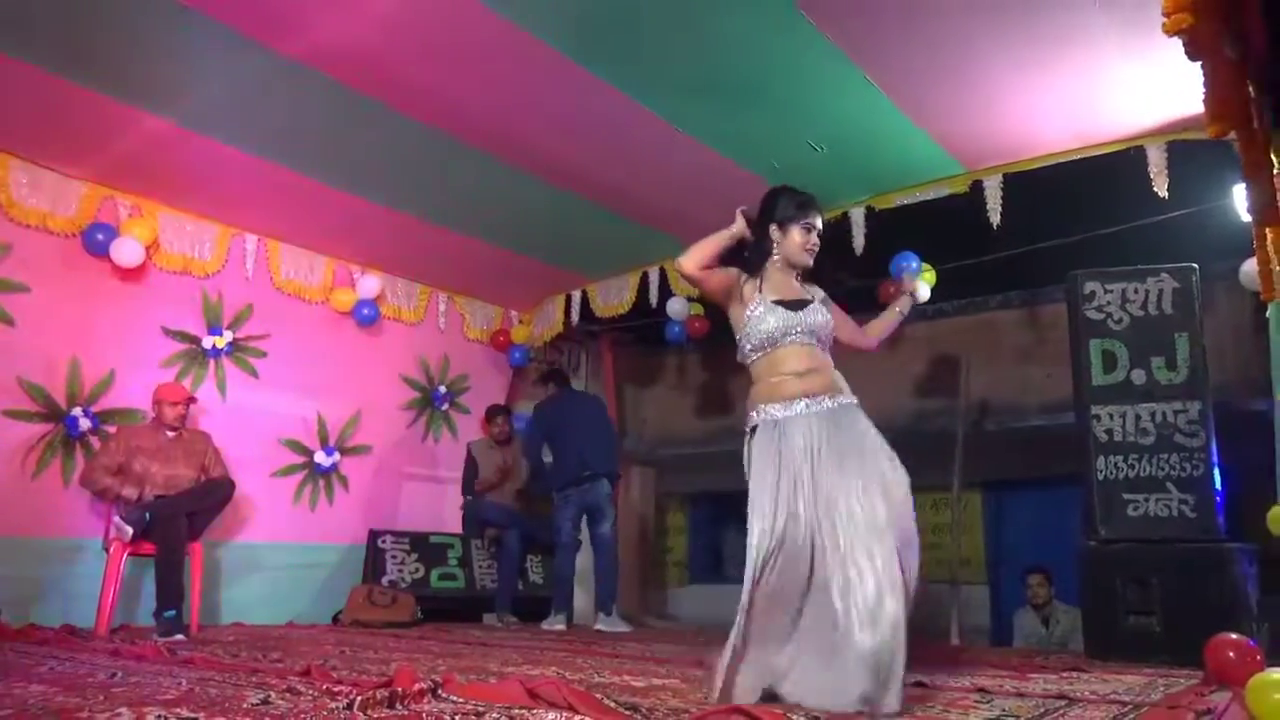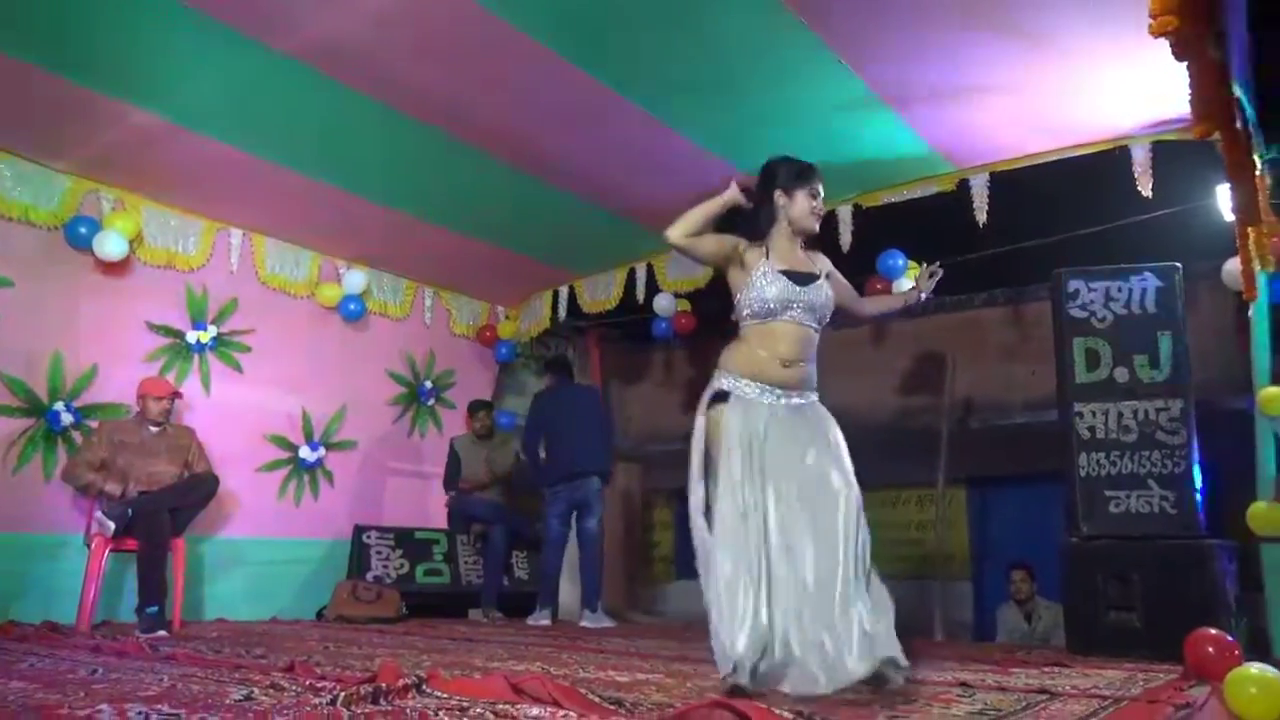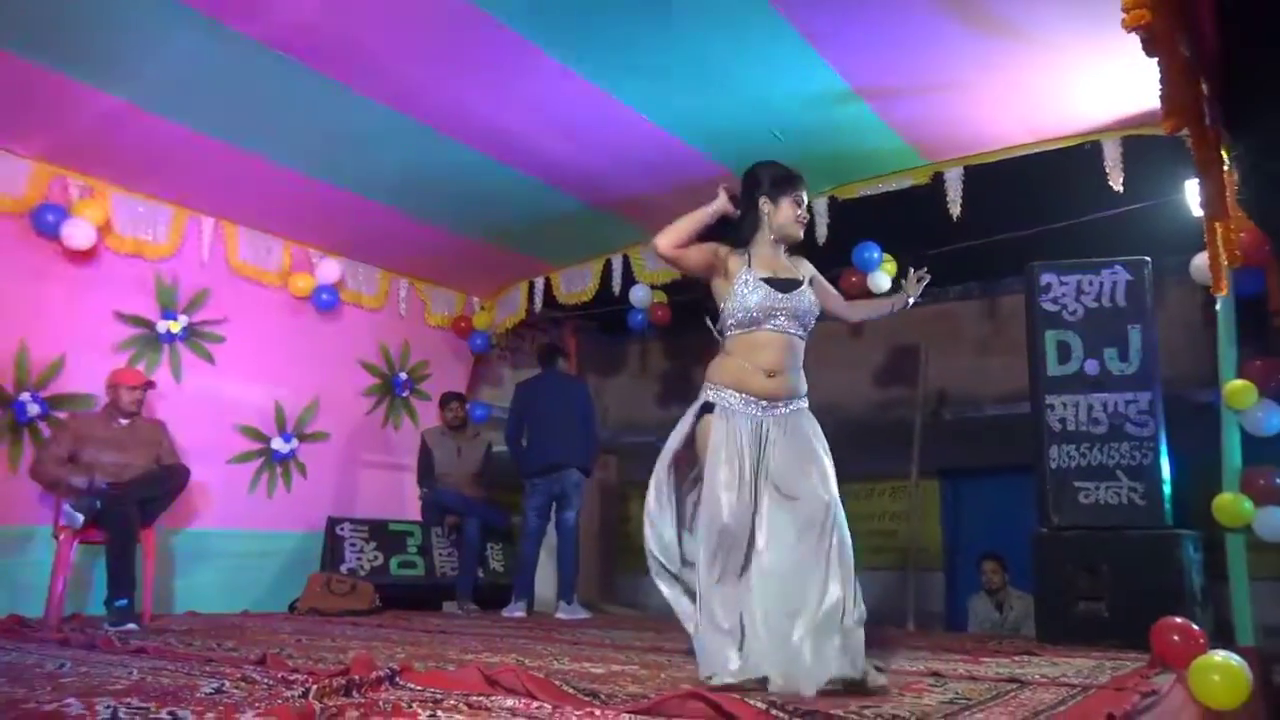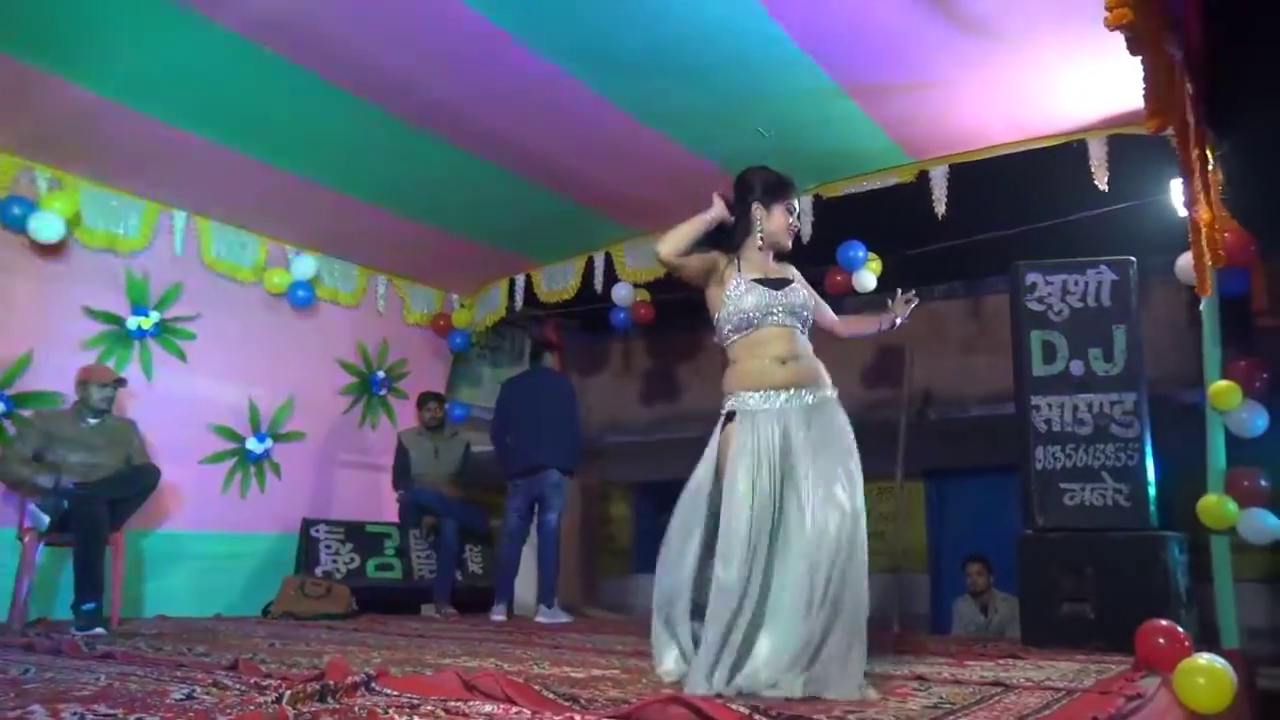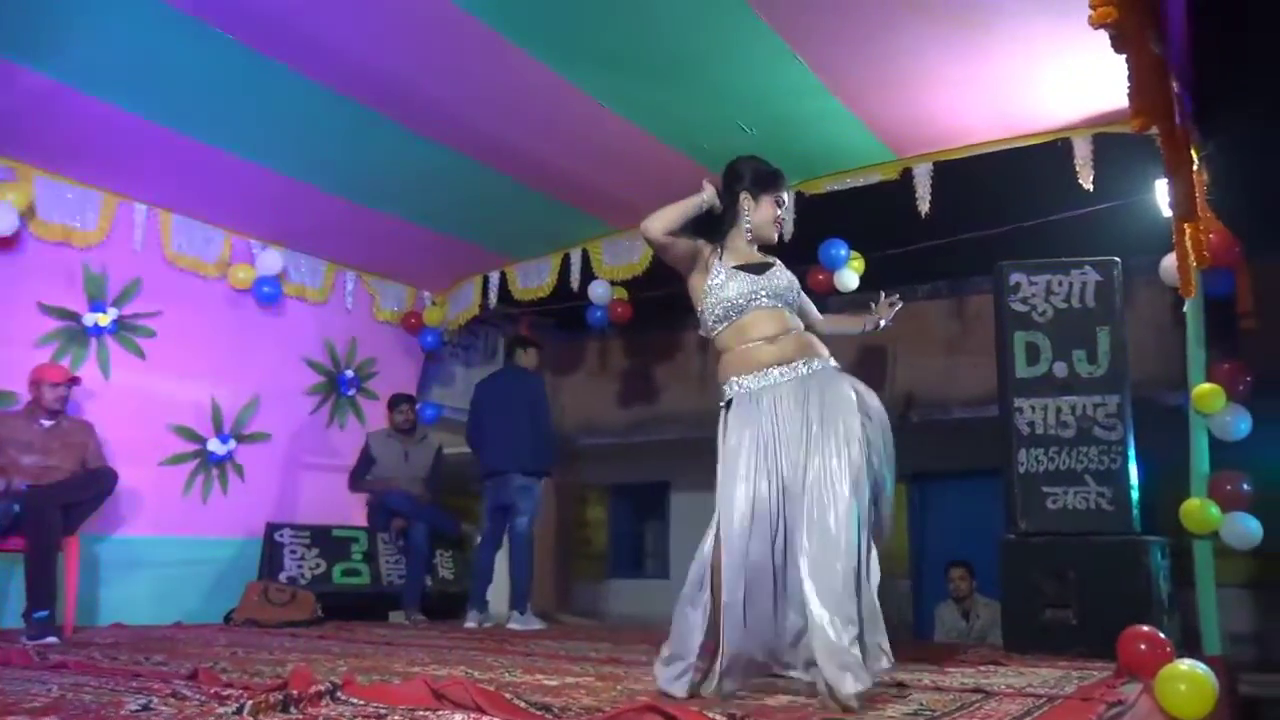
dt=0.2s
person 1, frame 1
left shoulder: (814, 294)
right shoulder: (741, 287)
left elbow: (863, 338)
right elbow: (688, 267)
left wrist: (904, 303)
right wrist: (737, 234)
left hip: (838, 419)
right hip: (776, 427)
left knee: (865, 539)
right knee: (782, 542)
left ankle: (866, 677)
right ankle: (749, 671)
person 1, frame 2
left shoulder: (819, 263)
right shoulder: (742, 252)
left elbow: (862, 306)
right elbow: (677, 236)
left wrist: (913, 294)
right wrist: (728, 199)
left hip: (802, 408)
right hip: (741, 400)
left knee: (831, 514)
right knee: (744, 524)
left ankle: (860, 646)
right ankle: (749, 659)
person 1, frame 3
left shoulder: (803, 270)
right shoulder: (726, 260)
left elbow: (848, 311)
right elbow: (665, 246)
left wrist: (900, 299)
right wrist: (718, 208)
left hip: (790, 415)
right hip: (730, 409)
left knee: (818, 518)
right knee: (729, 526)
left ankle: (838, 654)
right ankle: (727, 656)
person 1, frame 4
left shoulder: (792, 273)
right shoulder: (717, 268)
left elbow: (835, 325)
right elbow: (667, 251)
left wrist: (889, 318)
right wrist: (716, 214)
left hip: (817, 409)
right hip: (754, 414)
left knee: (835, 528)
right knee: (741, 534)
left ankle: (832, 664)
right ankle: (714, 664)
person 1, frame 5
left shoulder: (776, 268)
right shoulder: (702, 256)
left elbow: (815, 321)
right elbow: (653, 230)
left wrist: (872, 319)
right wrist: (704, 201)
left hip: (817, 388)
right hip: (749, 402)
left knee: (832, 516)
right knee: (744, 524)
left ankle: (838, 663)
right ankle: (711, 659)
person 2, frame 1
left shoulder: (545, 408)
right shoulder: (594, 402)
left elbow: (531, 450)
right elbow: (613, 441)
left wrist: (548, 479)
left hip: (567, 486)
right hip: (600, 482)
left knee: (565, 548)
right knee: (605, 546)
left ankle: (559, 614)
right ankle: (606, 614)
person 2, frame 2
left shoulder: (542, 400)
right shoulder: (593, 396)
left elbow: (529, 444)
right elbow: (609, 437)
left wrist: (541, 475)
right wrist: (603, 471)
left hip: (558, 481)
right hip: (590, 478)
left knee: (553, 544)
right knee: (591, 543)
left ankle: (544, 609)
right ankle: (591, 610)
person 2, frame 3
left shoulder: (525, 389)
right shoulder: (577, 386)
left elbow: (512, 434)
right elbow: (591, 430)
left wrist: (525, 466)
right wrist: (586, 464)
left hip: (538, 472)
right hip: (571, 470)
left knee: (530, 536)
right knee: (568, 534)
left ankle: (520, 601)
right ankle: (566, 602)
person 2, frame 4
left shoulder: (510, 386)
right shoulder: (560, 383)
left elbow: (496, 432)
right elbow: (573, 428)
right wrist: (572, 464)
left hip: (520, 473)
right hip: (553, 470)
left knee: (511, 536)
right knee: (549, 535)
left ankle: (501, 604)
right ankle: (547, 606)
person 2, frame 5
left shoulder: (484, 386)
right shoulder: (531, 381)
left elbow: (471, 433)
right elbow: (544, 427)
right wrist: (545, 465)
left hip: (492, 474)
right hip: (524, 472)
left knee: (488, 541)
right knee: (521, 540)
left ankle: (476, 610)
right ankle: (520, 612)
person 3, frame 1
left shoulder: (201, 441)
right shoulder: (128, 436)
left elbow: (222, 485)
right elbow: (91, 476)
right wrist: (134, 493)
left hip: (184, 518)
right hip: (145, 519)
left knee: (225, 486)
right knee: (173, 523)
left ankle: (140, 517)
right ankle: (169, 618)
person 3, frame 2
left shoulder: (185, 436)
right shoulder: (112, 431)
left elbow: (205, 480)
right elbow: (74, 471)
right wrist: (118, 489)
left hip: (167, 514)
right hip: (127, 514)
left knee: (210, 482)
right knee: (155, 518)
left ankle: (121, 514)
right ankle: (151, 614)
person 3, frame 3
left shoulder: (155, 429)
right shoulder: (80, 423)
left elbow: (174, 474)
right elbow: (42, 467)
right wrist: (86, 482)
left hip: (135, 507)
right hip: (95, 506)
left knee: (180, 473)
right knee: (123, 510)
left ankle: (90, 506)
right ankle: (120, 607)
person 3, frame 4
left shoulder: (125, 428)
right shoulder: (47, 422)
left elbow: (143, 474)
right wrist: (53, 482)
left hip: (105, 508)
right hip: (66, 510)
left knee: (150, 474)
right knee: (92, 510)
left ankle: (59, 505)
right ankle: (87, 610)
person 3, frame 5
left shoulder: (82, 430)
left elbow: (101, 479)
left hip: (59, 511)
right hip: (24, 508)
left knee: (107, 477)
right knee: (45, 515)
right ankle: (40, 618)
person 4, frame 1
left shoulder: (525, 454)
right shoulder: (475, 449)
right elbow: (468, 490)
left wrist: (500, 525)
right wrist: (496, 479)
left hip: (511, 519)
right hip: (480, 519)
left knee: (513, 536)
right knee: (478, 507)
left ankle: (504, 609)
right ankle: (543, 532)
person 4, frame 2
left shoulder: (510, 450)
right shoulder: (458, 445)
right elbow: (450, 486)
right wrist: (483, 480)
left hip: (496, 515)
right hip: (465, 515)
left knee: (499, 532)
right knee: (465, 505)
left ankle: (489, 605)
right ankle: (529, 528)
person 4, frame 3
left shoulder: (482, 442)
right shoulder: (430, 438)
left elbow: (485, 483)
right elbow: (425, 481)
left wrist: (460, 512)
right wrist: (461, 493)
left hip: (469, 508)
right hip: (438, 508)
left knee: (473, 525)
right knee: (440, 496)
left ankle: (464, 597)
right ankle: (505, 521)
person 4, frame 4
left shoulder: (460, 442)
right shoulder: (407, 439)
left elbow: (463, 485)
right elbow: (400, 483)
left wrist: (437, 513)
right wrist: (440, 494)
left hip: (448, 509)
right hip: (415, 509)
left knee: (451, 526)
right knee: (420, 495)
left ankle: (442, 600)
right ankle: (485, 524)
person 4, frame 5
left shoulder: (432, 446)
right shoulder: (375, 441)
left elbow: (434, 489)
right elbow: (355, 481)
left wrist: (407, 516)
right wrist: (379, 488)
left hip: (417, 514)
right hip: (384, 513)
left knee: (420, 529)
right knee: (391, 498)
left ankle: (411, 607)
right ankle: (459, 529)
